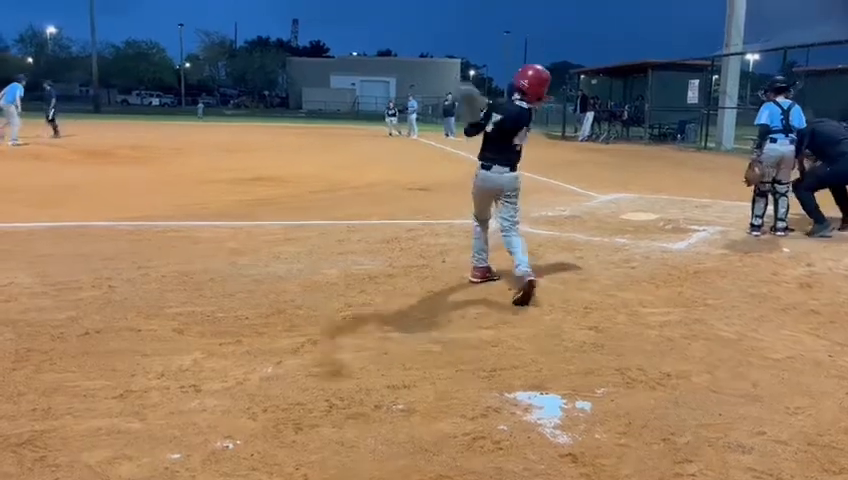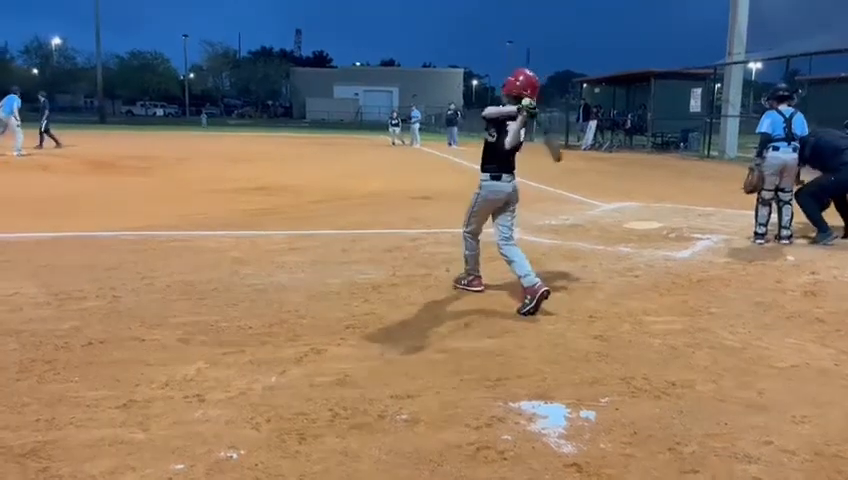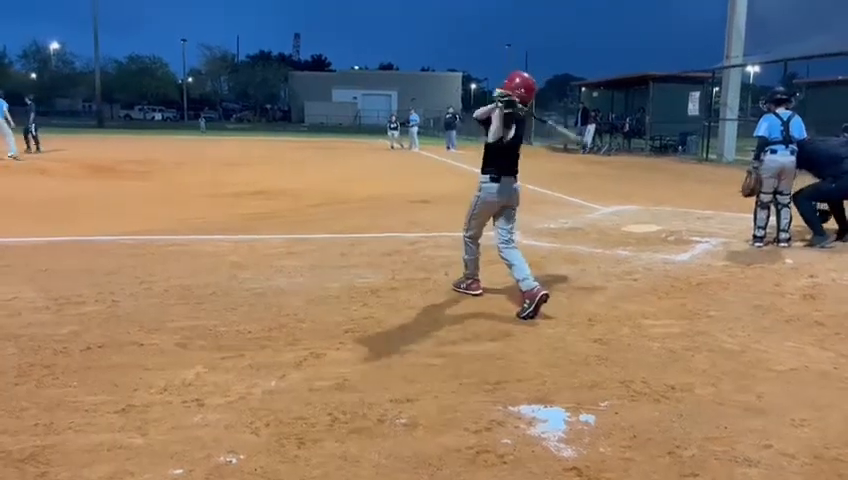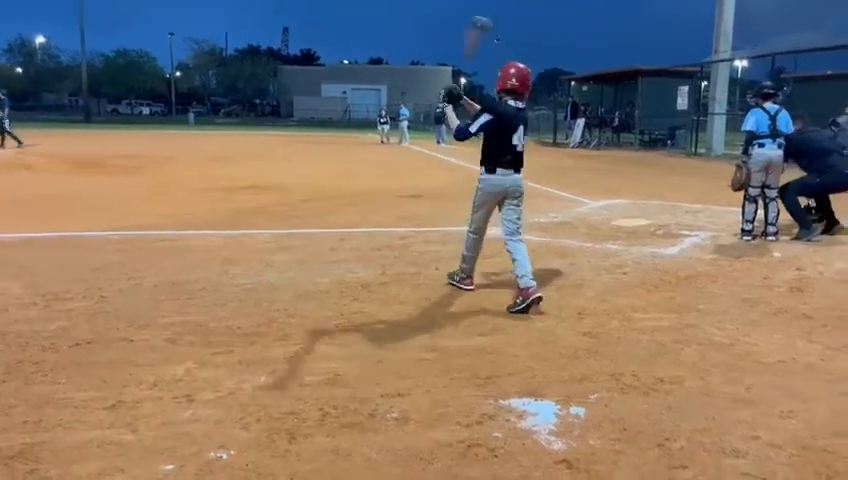
dt=0.3s
person 1, frame 1
left shoulder: (504, 110)
right shoulder: (527, 112)
left elbow: (471, 131)
left hip: (486, 172)
right hip: (510, 176)
left knee: (480, 219)
right knee: (510, 229)
left ankle: (480, 268)
right ankle: (524, 273)
person 1, frame 2
left shoulder: (515, 117)
right shoulder: (500, 113)
left elbow: (510, 147)
right elbow: (487, 113)
left wrist: (521, 116)
right wrist: (516, 109)
left hip: (492, 184)
right hip: (507, 184)
left knee: (471, 232)
right knee: (506, 240)
left ankle: (472, 278)
right ankle: (532, 285)
person 1, frame 3
left shoulder: (511, 118)
right shoulder: (507, 114)
left elbow: (494, 140)
right elbow: (478, 115)
left wrist: (499, 109)
right wrist: (496, 106)
left hip: (492, 186)
right hip: (510, 187)
left knee: (471, 235)
right knee: (506, 243)
left ankle: (471, 280)
right ankle: (531, 288)
person 1, frame 4
left shoulder: (497, 111)
right shoulder: (521, 112)
left elbow: (461, 133)
left wrist: (448, 106)
right wrist: (462, 99)
left hip: (492, 178)
right hip: (515, 179)
left knee: (476, 230)
right knee: (513, 235)
left ankle: (465, 275)
right ankle: (528, 286)
person 2, frame 1
left shoulder: (768, 106)
right shoulder: (795, 108)
left elbow: (763, 129)
left wrist: (757, 151)
right wrist: (797, 154)
left hip: (771, 147)
right hip: (789, 148)
left knee: (762, 187)
right knee: (782, 188)
left ankle: (756, 225)
right ankle: (781, 226)
person 2, frame 2
left shoulder: (770, 114)
right shoulder: (798, 115)
left elbow: (764, 138)
left wrist: (758, 158)
right wrist: (800, 162)
left hip: (773, 155)
right hip: (792, 156)
left knee: (766, 195)
right knee: (786, 196)
left ankle: (760, 234)
right ankle: (785, 234)
person 2, frame 3
left shoulder: (768, 118)
right shoulder: (796, 119)
left elbow: (762, 141)
left wrist: (755, 160)
right wrist: (797, 165)
left hip: (771, 158)
right hip: (790, 159)
left knee: (764, 198)
right knee: (784, 199)
left ankle: (759, 236)
right ankle: (783, 237)
person 2, frame 4
left shoulder: (755, 112)
right shoulder: (783, 113)
left elbow: (750, 135)
left wrist: (744, 155)
right wrist: (785, 159)
left hip: (758, 152)
right hip: (777, 153)
left knee: (752, 192)
right knee: (772, 192)
left ankle: (747, 230)
right ankle: (771, 231)
